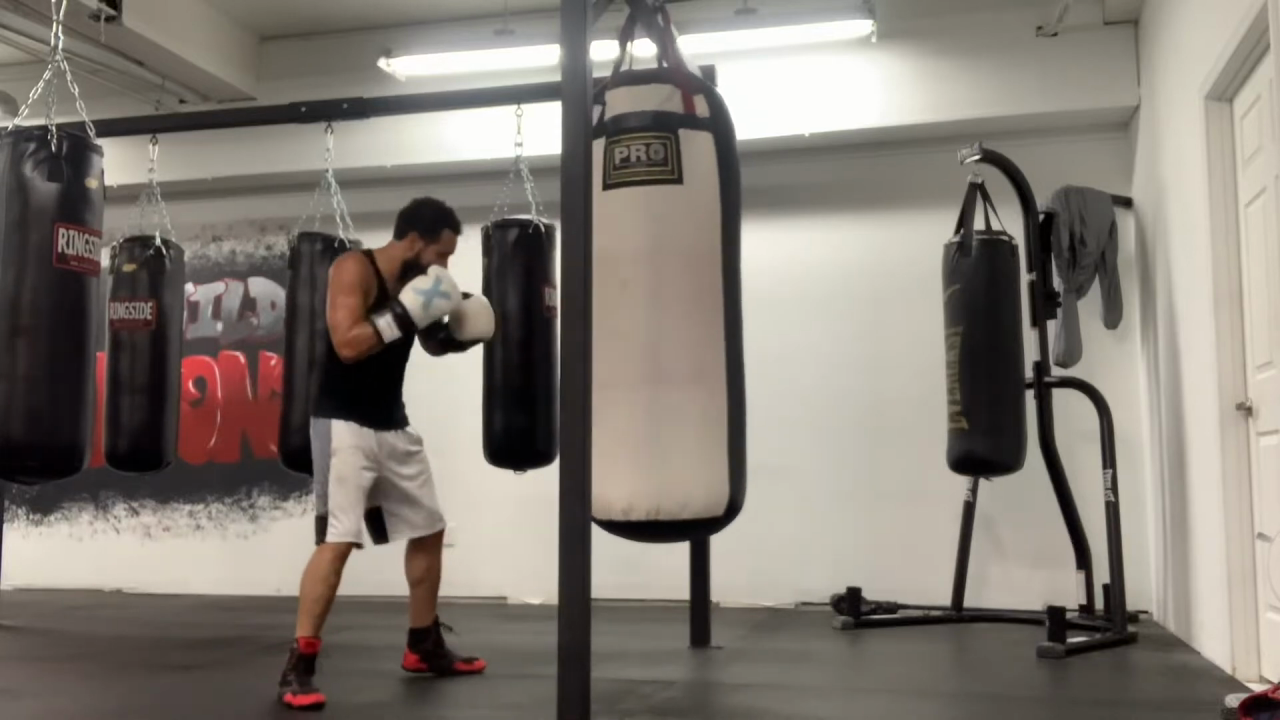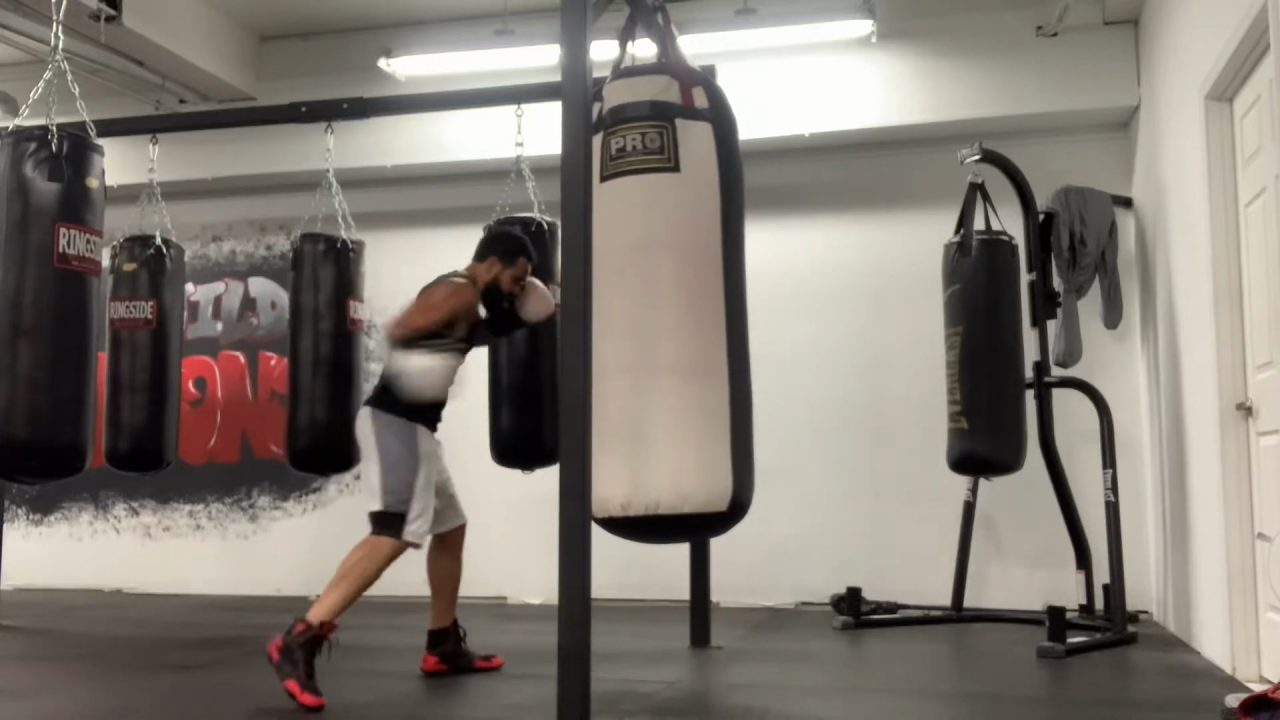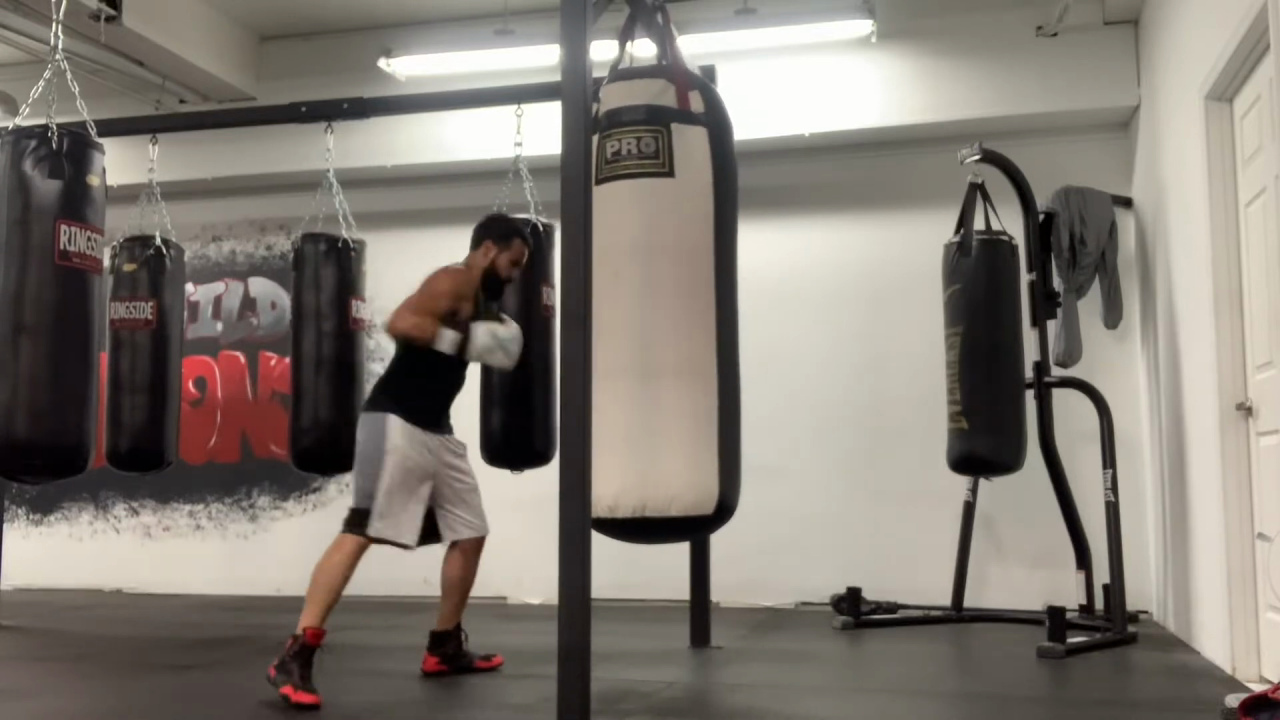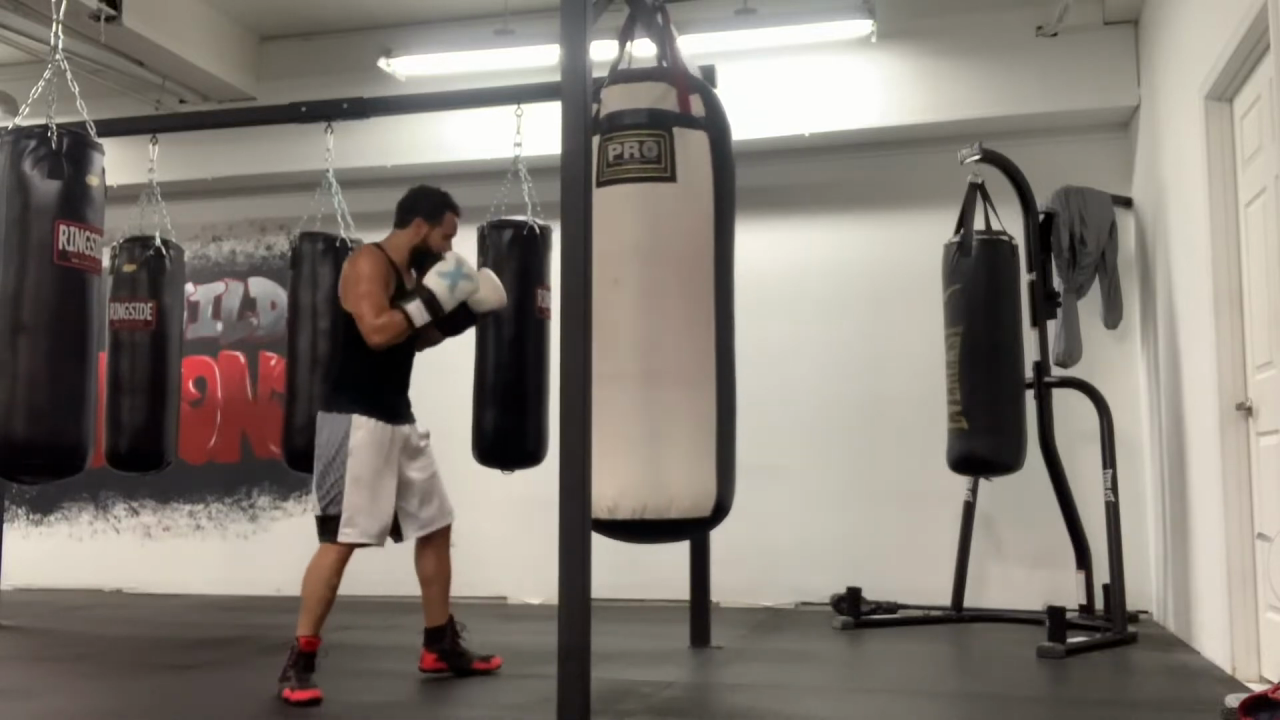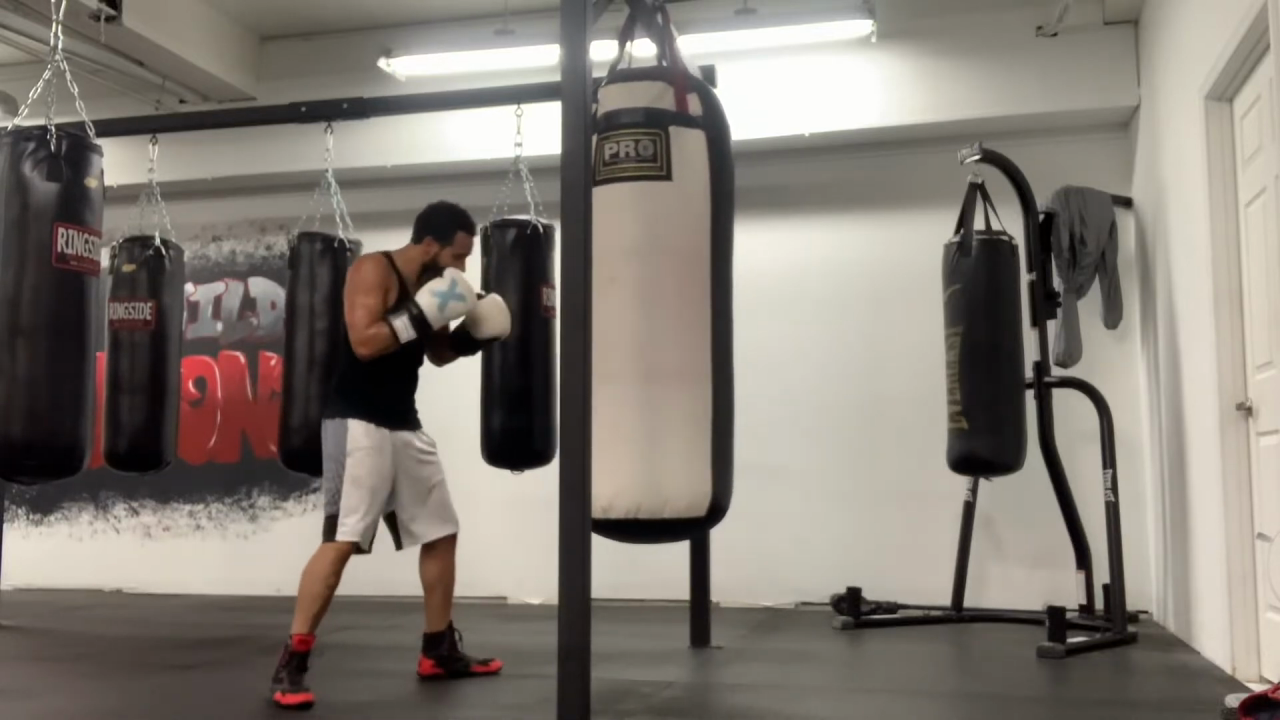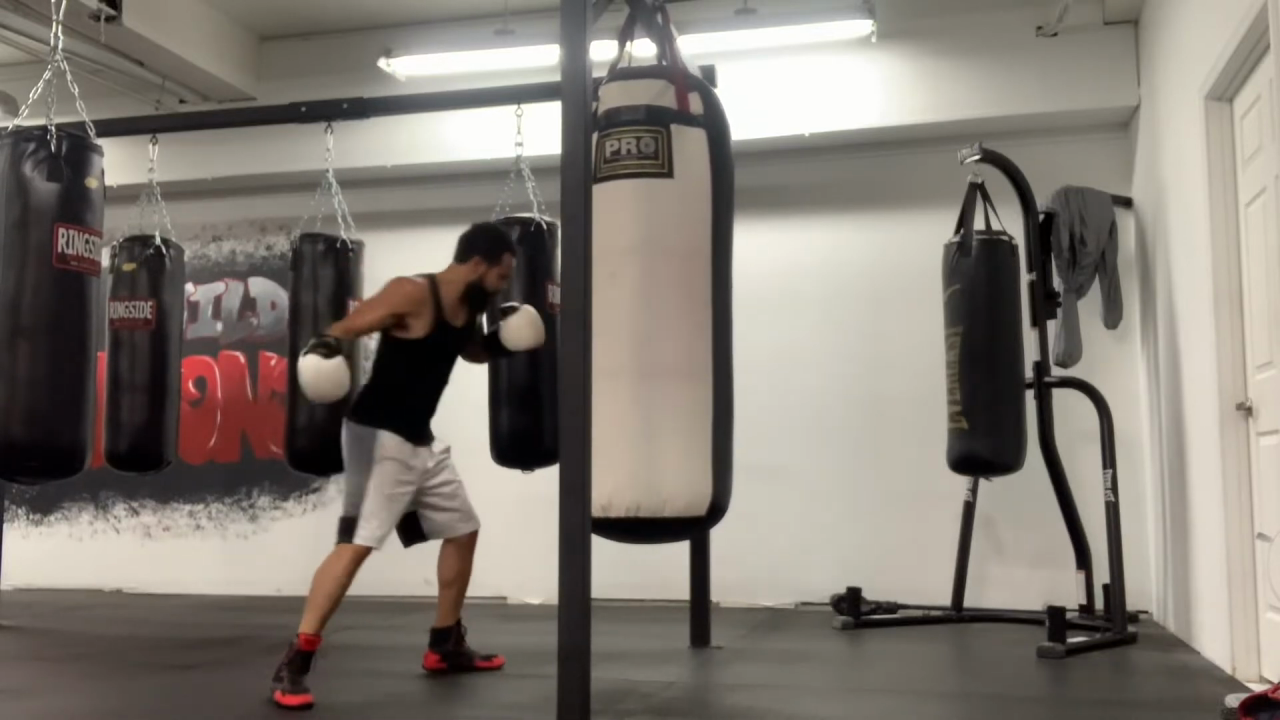
dt=0.5s
person 1, frame 1
left shoulder: (419, 279)
right shoulder: (353, 268)
left elbow: (435, 343)
right elbow: (347, 345)
left wrist: (463, 327)
right wrist: (409, 311)
left hip: (394, 426)
right hip: (343, 424)
left knee: (428, 533)
right knee: (337, 540)
left ankle: (424, 646)
right ankle: (299, 665)
person 1, frame 2
left shoulder: (467, 299)
right shoulder: (458, 289)
left elbow: (471, 336)
right elbow: (401, 330)
left wrist: (508, 309)
left hip: (412, 427)
right hip: (396, 423)
left knee: (450, 530)
right knee: (390, 537)
left ankle: (443, 646)
right ankle: (299, 642)
person 1, frame 3
left shoulder: (476, 294)
right shoulder: (459, 280)
right elbow: (403, 325)
right wrist: (467, 340)
left hip: (433, 431)
right hip: (395, 422)
left knee: (470, 533)
right knee: (358, 533)
left ankle: (445, 647)
right ankle: (295, 657)
person 1, frame 4
left shoulder: (413, 271)
right shoulder: (369, 262)
right elbow: (378, 332)
left wrist: (459, 312)
right wrist: (433, 297)
left hip: (399, 420)
right hip: (355, 420)
left knee: (435, 528)
right knee: (341, 541)
left ankle: (441, 646)
right ankle: (299, 662)
person 1, frame 5
left shoulder: (434, 283)
right shoulder: (374, 270)
left elbow: (439, 353)
right elbow: (364, 343)
left wrist: (470, 334)
right wrist: (424, 313)
left hip: (407, 429)
right hip: (356, 425)
left knee: (441, 535)
right knee: (342, 540)
left ankle: (439, 651)
right ankle: (292, 663)
person 1, frame 6
left shoulder: (471, 302)
right shoulder: (411, 292)
left elbow: (476, 351)
right elbow: (342, 330)
left wrist: (506, 338)
right wrist: (324, 351)
left hip: (419, 440)
right hip: (377, 435)
left knee: (463, 531)
right knee: (356, 544)
left ankle: (445, 645)
right ankle: (294, 663)
